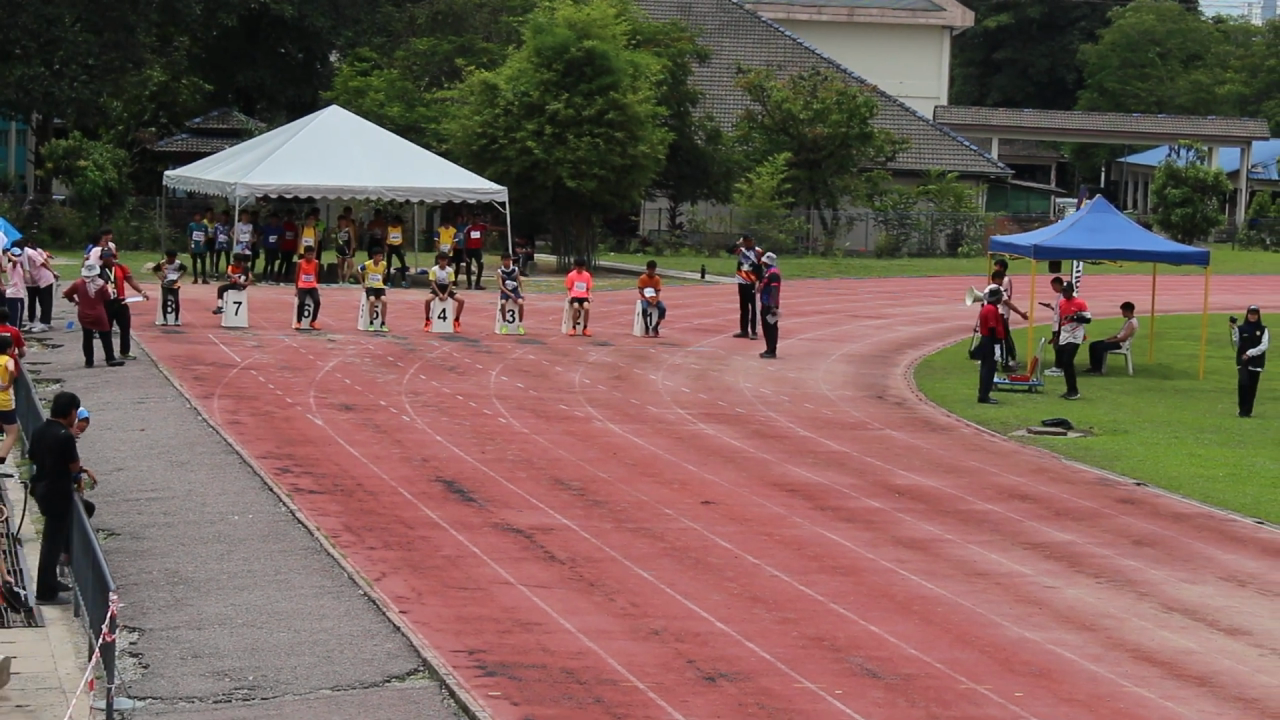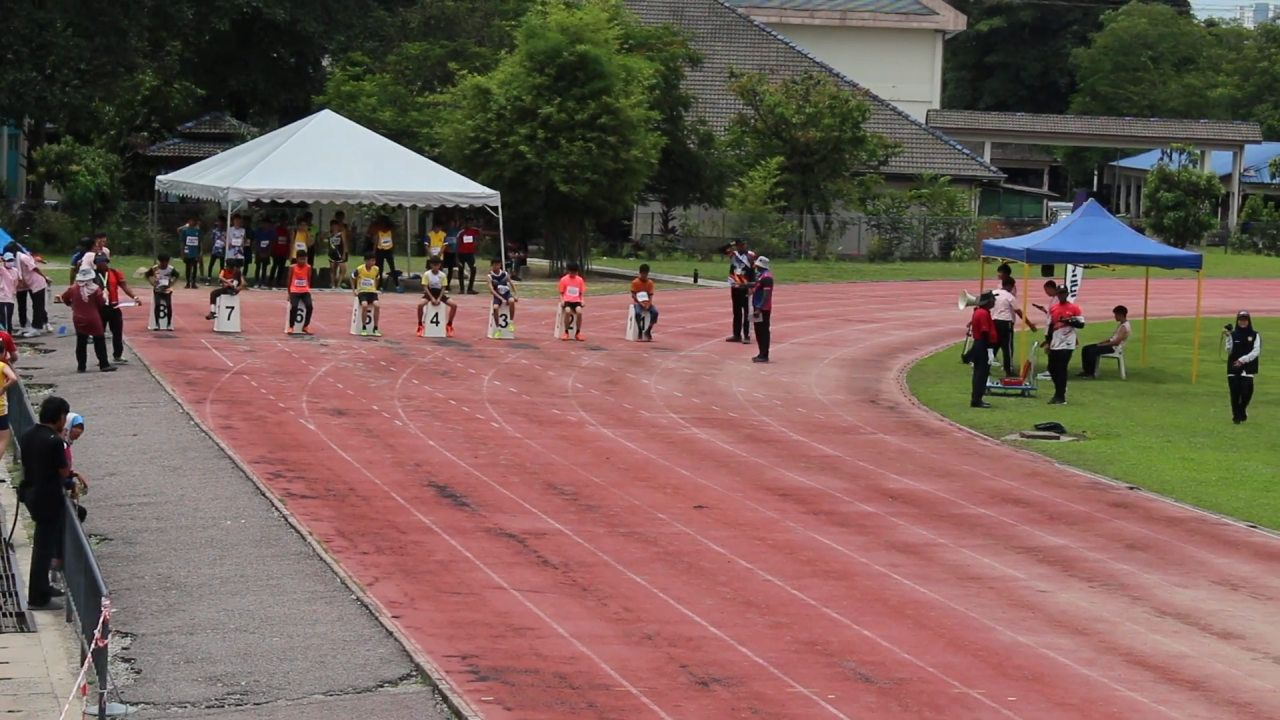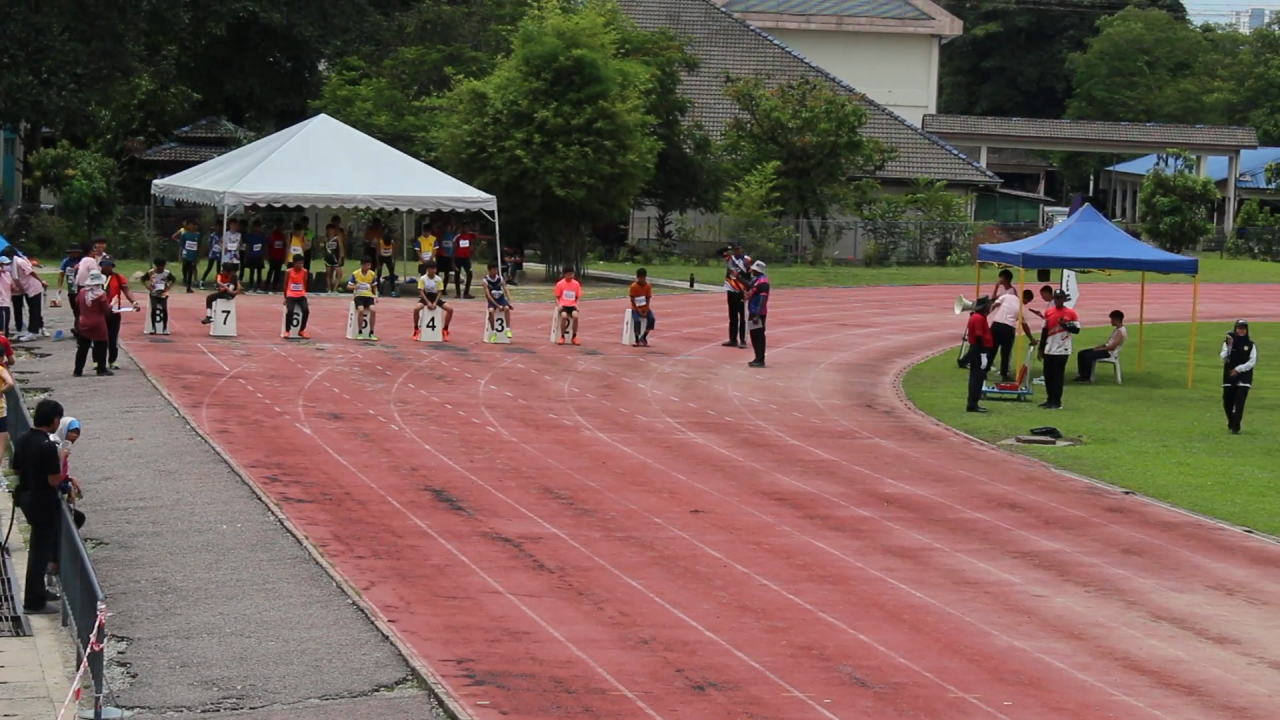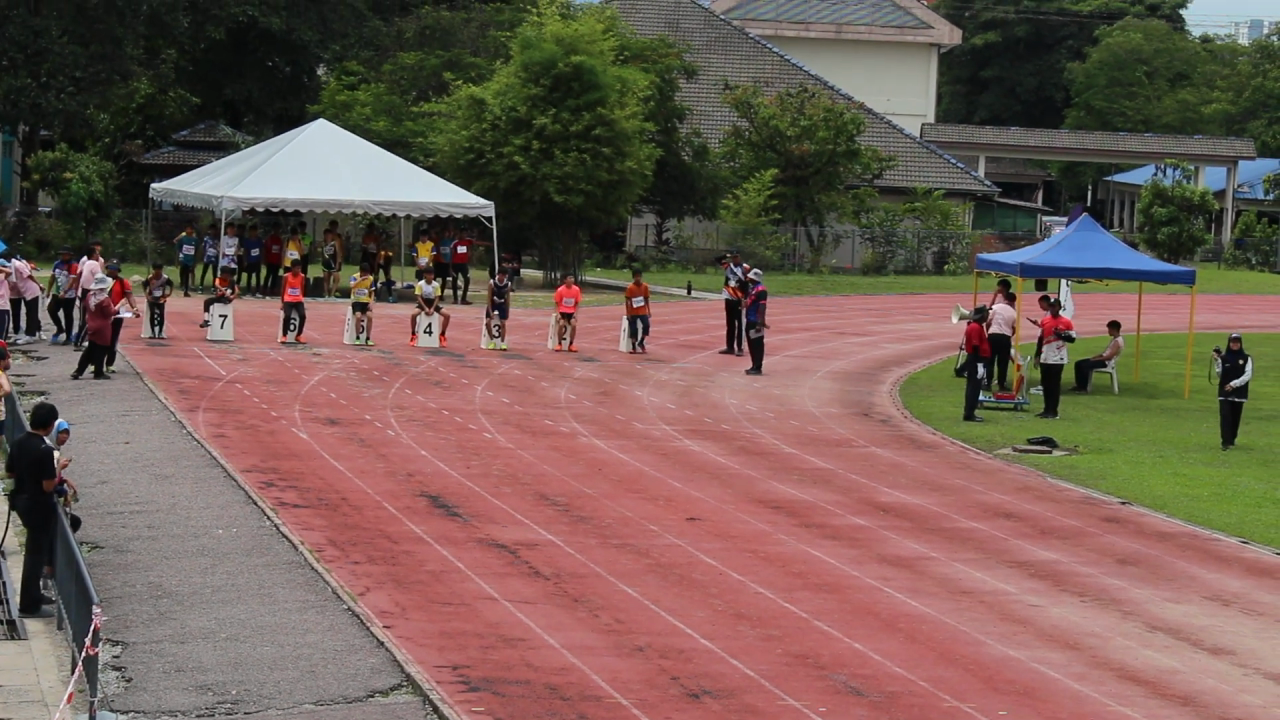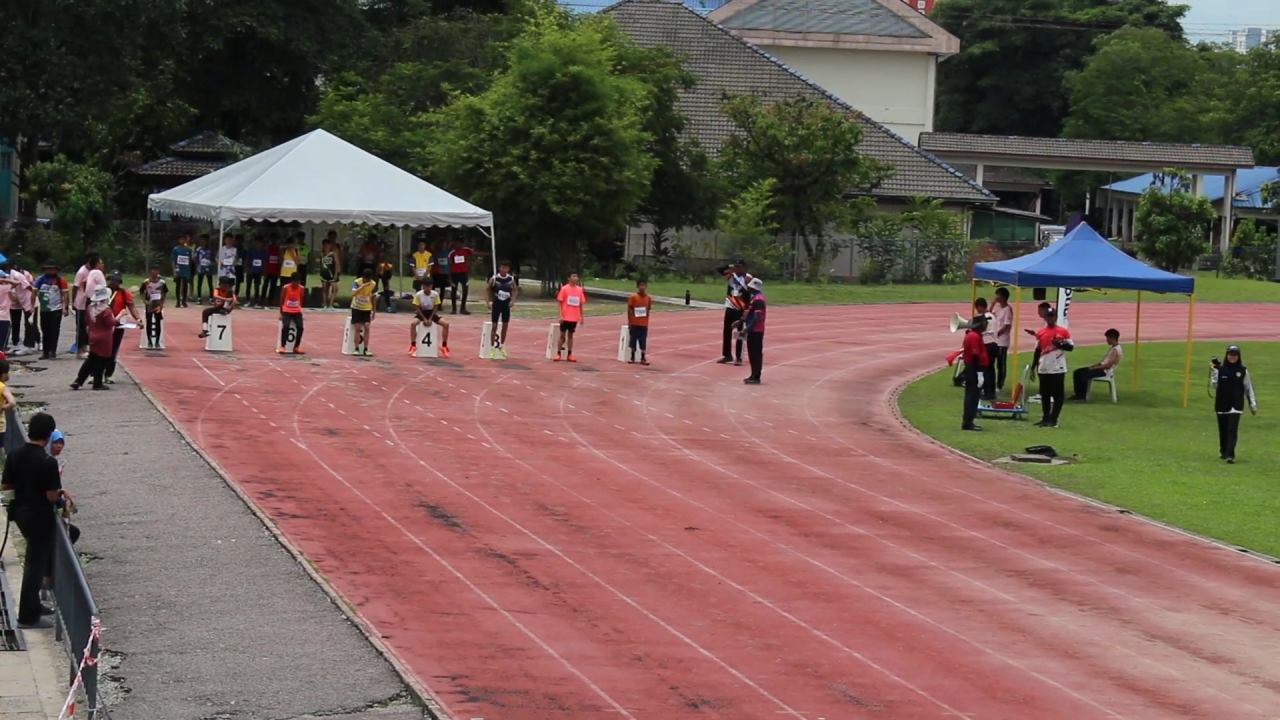
dt=0.5s
person 1, frame 1
left shoulder: (39, 431)
right shoulder: (65, 436)
left elbow: (32, 458)
right elbow: (75, 467)
left hip: (43, 488)
right hip: (57, 493)
left knee: (52, 538)
right knee: (53, 541)
left ankle: (50, 582)
right ankle: (46, 592)
person 1, frame 2
left shoulder: (27, 436)
right shoulder: (53, 441)
right elbow: (64, 472)
right wrist: (61, 442)
left hip: (31, 493)
right hip: (47, 498)
left knee: (44, 543)
right knee: (45, 546)
left ankle: (41, 587)
right ankle: (38, 597)
person 1, frame 3
left shoulder: (23, 440)
right shoulder: (48, 446)
left elbow: (16, 468)
right elbow: (54, 481)
right wrist: (60, 460)
left hip: (27, 497)
right hip: (43, 502)
left knee: (40, 546)
right knee: (41, 550)
left ankle: (37, 591)
right ankle: (34, 602)
person 1, frame 4
left shoulder: (18, 443)
right shoulder: (45, 450)
left elbow: (10, 472)
right elbow: (48, 486)
right wrist: (57, 471)
left hip: (22, 501)
right hip: (39, 506)
left knee: (35, 550)
right knee: (37, 553)
left ankle: (33, 594)
right ankle: (29, 605)
person 1, frame 5
right shoulder: (48, 461)
right elbow: (52, 496)
right wrist: (58, 489)
left hip: (21, 512)
right hip: (40, 517)
left knee: (35, 560)
right knee: (36, 563)
left ankle: (32, 605)
right ankle: (27, 616)
